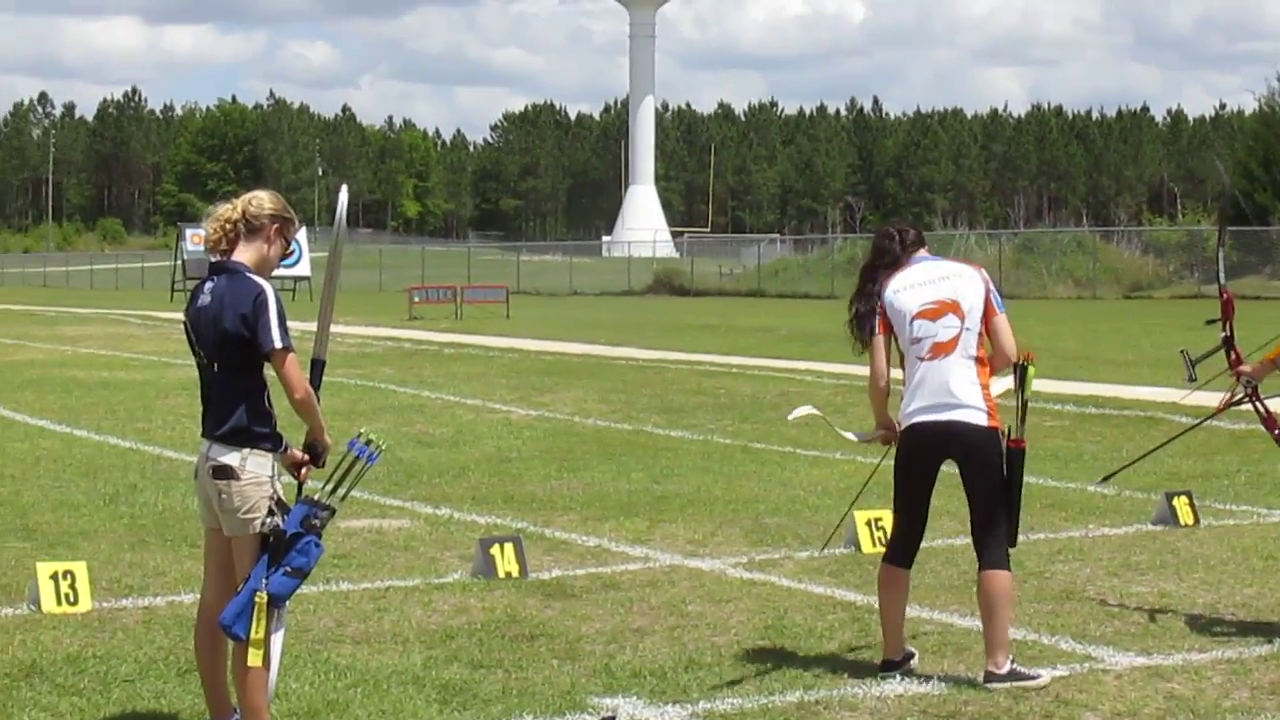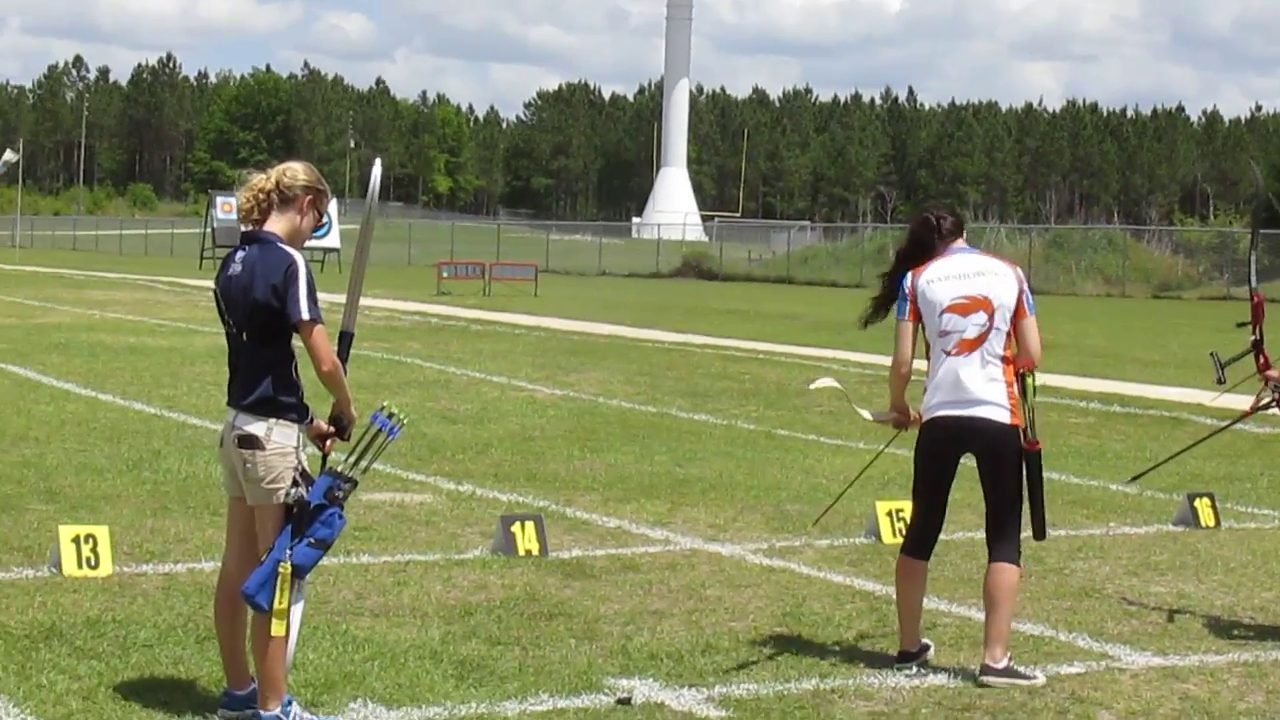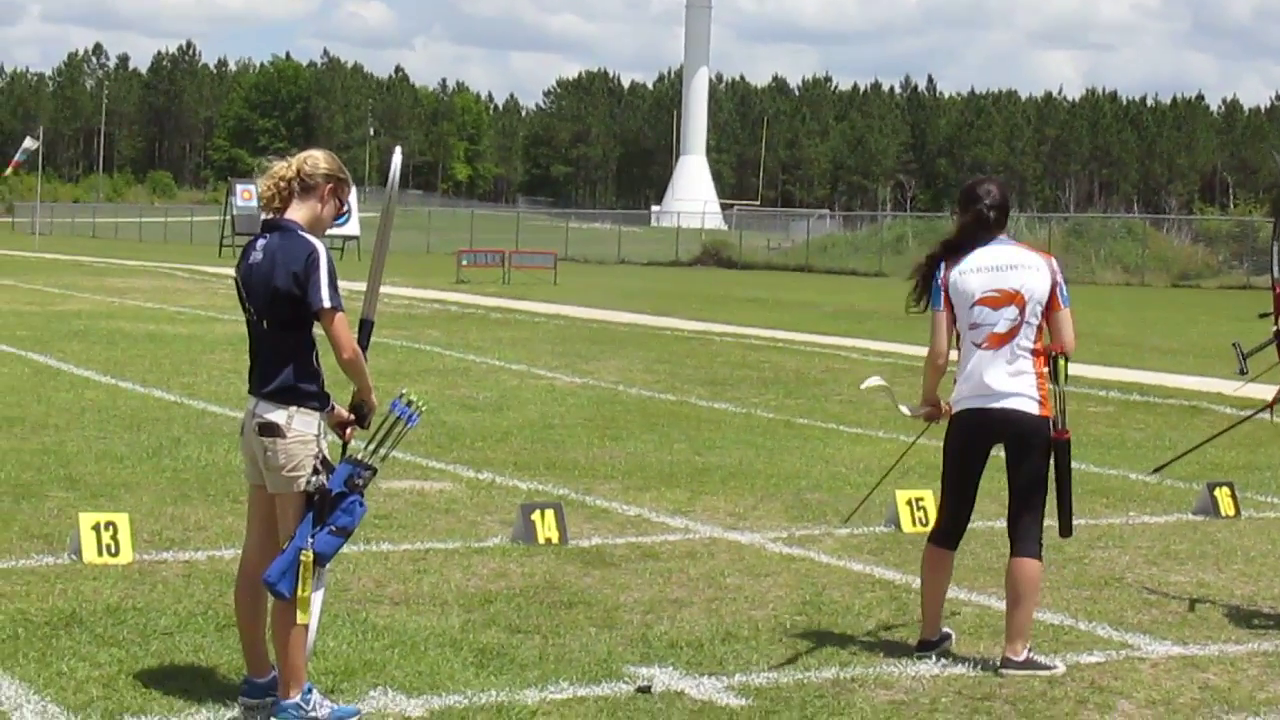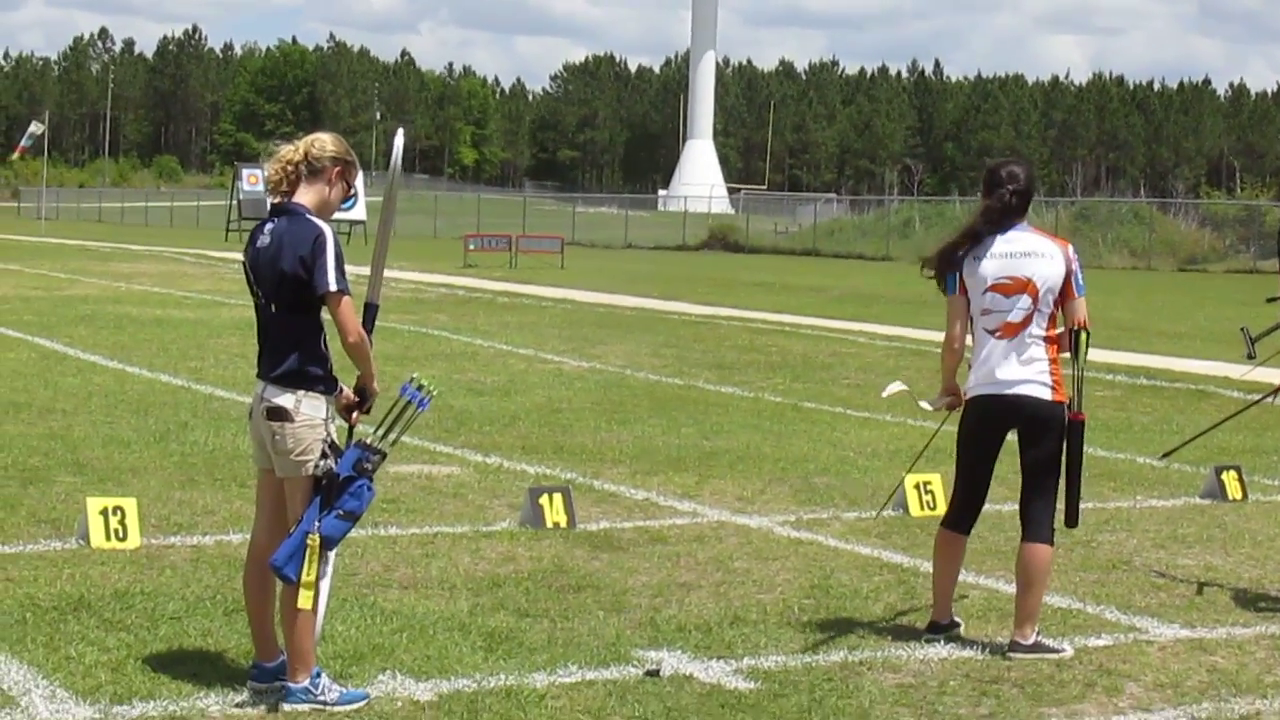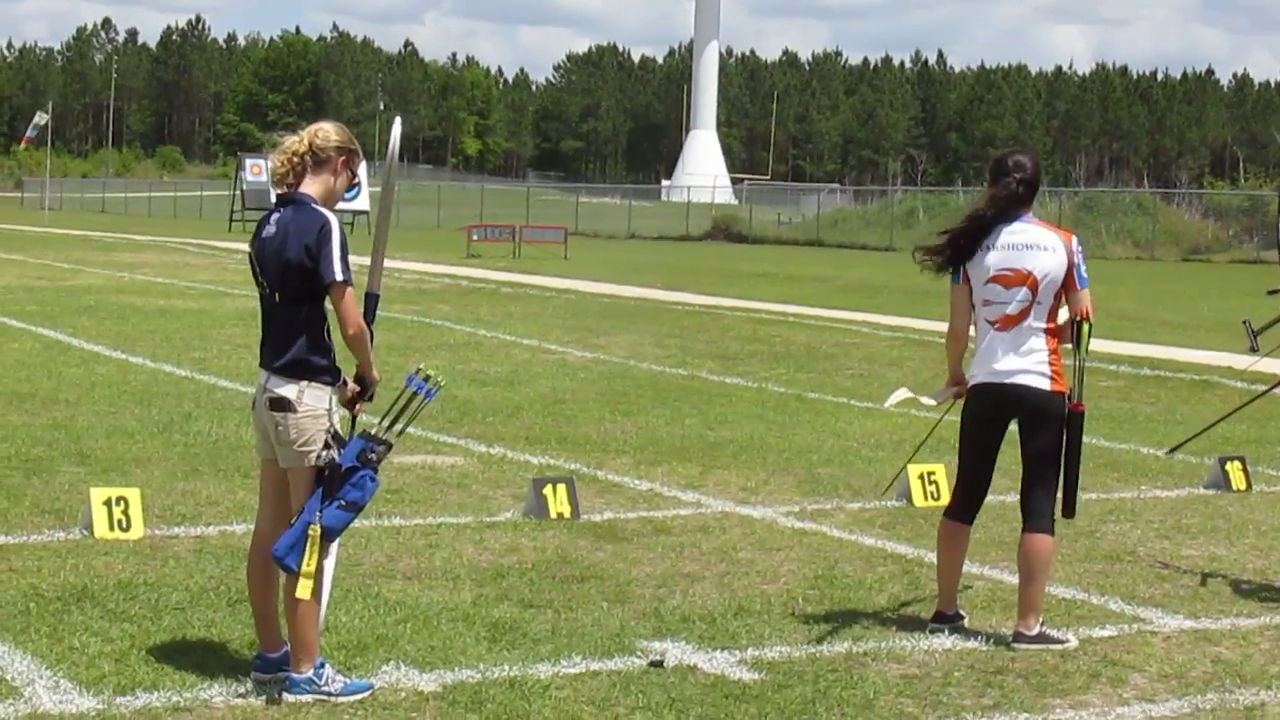
dt=0.2s
person 1, frame 1
left shoulder: (203, 292)
right shoulder: (255, 291)
left elbow: (232, 381)
right elbow: (296, 390)
left wrist: (279, 448)
right wrist: (320, 436)
left hip: (213, 457)
right hip: (246, 466)
left knee: (215, 599)
person 1, frame 2
left shoulder: (235, 262)
right shoulder: (286, 262)
left elbow: (259, 354)
right elbow: (324, 361)
left wrist: (305, 419)
right wrist: (346, 408)
left hip: (239, 427)
right hip: (271, 437)
left knee: (237, 568)
person 1, frame 3
left shoulder: (254, 250)
right shoulder: (308, 250)
left elbow: (279, 340)
right elbow: (345, 349)
left wrist: (326, 407)
right wrist: (367, 395)
left hip: (259, 415)
right hip: (292, 425)
left knee: (258, 556)
person 1, frame 4
left shoulder: (263, 233)
right shoulder: (315, 233)
left elbow: (288, 324)
right elbow: (350, 333)
left wrist: (332, 389)
right wrist: (368, 381)
left hip: (267, 399)
right hip: (300, 408)
left knee: (267, 541)
left ankle: (267, 662)
right ankle: (302, 681)
person 1, frame 5
left shoulder: (269, 224)
right shoulder: (321, 224)
left elbow: (292, 313)
right elbow: (350, 324)
left wrist: (334, 380)
right wrist: (367, 372)
left hip: (271, 390)
right hip: (304, 399)
left knee: (270, 531)
left ankle: (271, 652)
right ankle: (305, 671)
person 2, frame 1
left shoulder: (885, 291)
right shoulder: (973, 275)
left elbow: (879, 378)
right elbow: (1007, 354)
left wrist: (882, 420)
left hip: (918, 425)
right hip: (976, 421)
left knee: (903, 539)
right knee: (991, 542)
left ankle: (893, 654)
right ankle: (999, 662)
person 2, frame 2
left shoulder: (916, 277)
right shoulder: (1009, 272)
left elbow: (903, 362)
right elbow: (1032, 355)
left wrist: (898, 405)
left hip: (941, 417)
right hip: (998, 417)
left knee: (921, 531)
right knee: (1004, 537)
left ankle: (910, 645)
right ankle: (996, 658)
person 2, frame 3
left shoulder: (951, 268)
right shoulder: (1044, 265)
left elbow: (939, 354)
right elbow: (1066, 349)
left wrist: (929, 397)
left hip: (970, 408)
right hip: (1028, 409)
left knee: (949, 522)
right knee: (1026, 529)
left ankle: (930, 633)
right ankle: (1016, 650)
person 2, frame 4
left shoulder: (968, 255)
right shoulder: (1060, 252)
left elbow: (955, 340)
right elbow: (1080, 334)
left wrist: (948, 385)
left hip: (985, 394)
right hip: (1042, 396)
left knee: (962, 507)
right knee: (1038, 514)
left ankle: (940, 618)
right ankle: (1025, 634)
person 2, frame 5
left shoulder: (972, 244)
right shoulder: (1064, 245)
left elbow: (958, 329)
right elbow: (1083, 325)
left wrist: (954, 374)
left hip: (986, 385)
right hip: (1042, 387)
left knee: (965, 497)
right knee: (1039, 504)
left ankle: (945, 608)
right ankle: (1029, 625)
